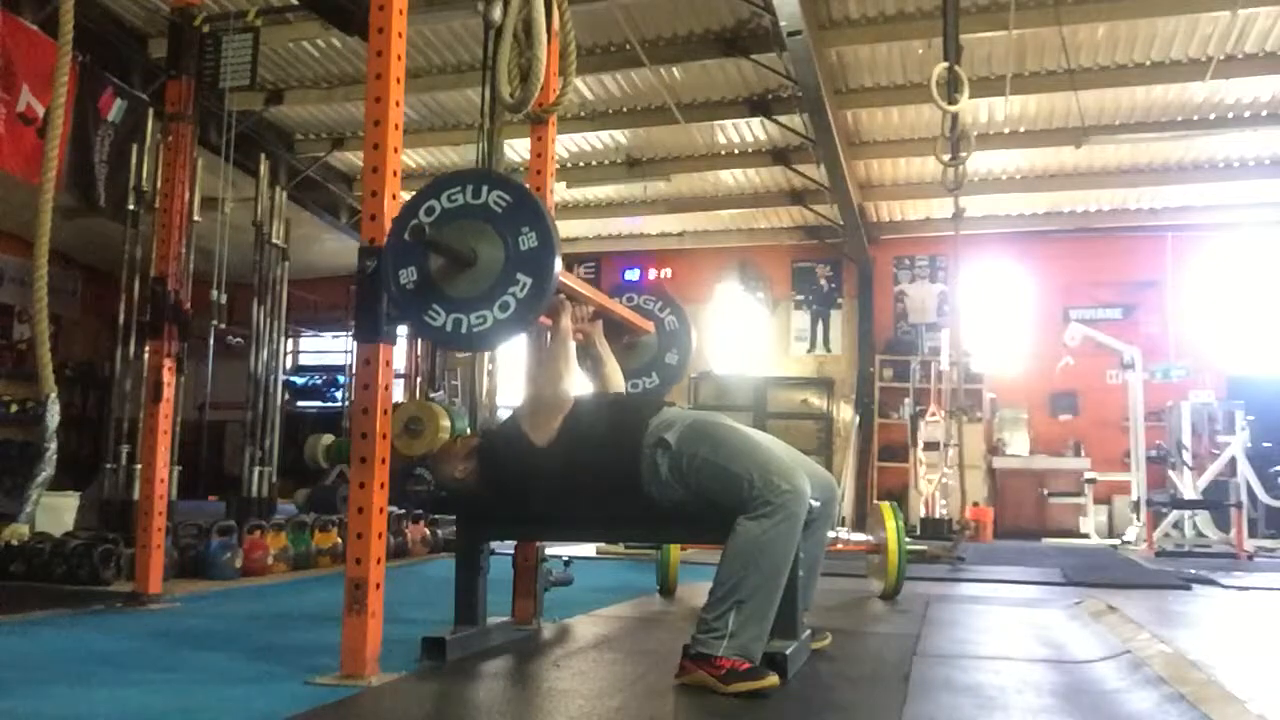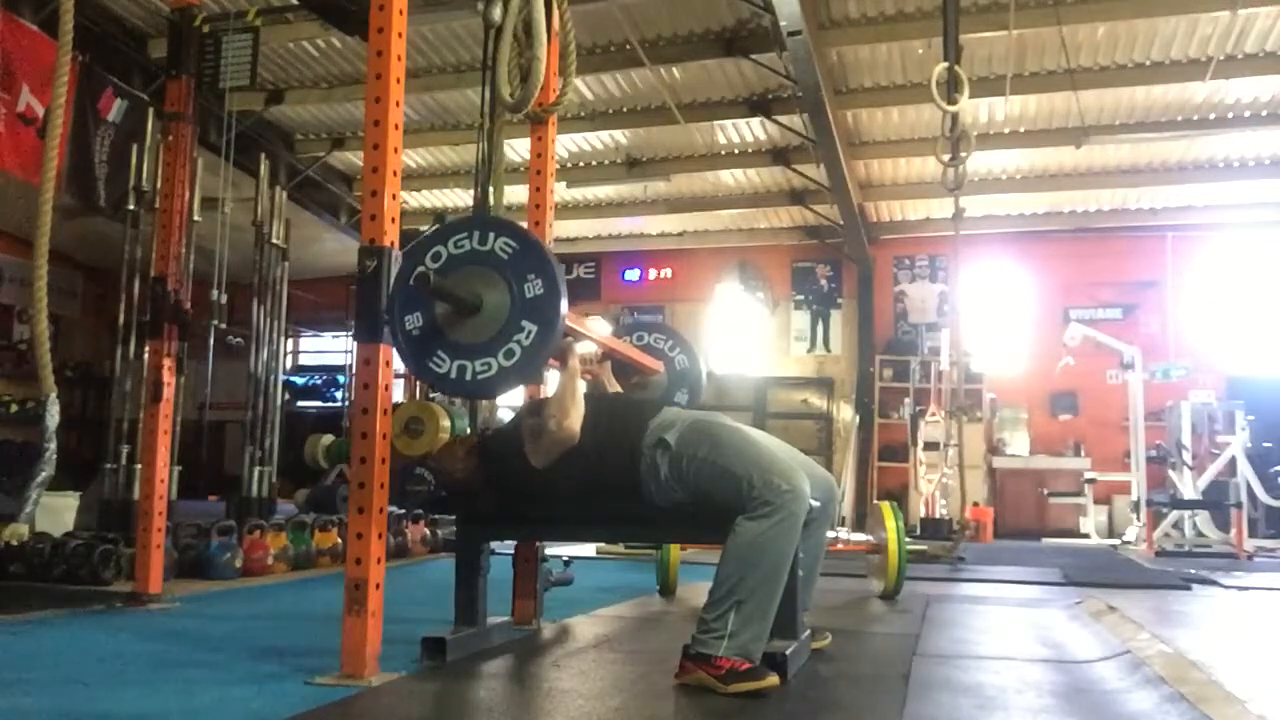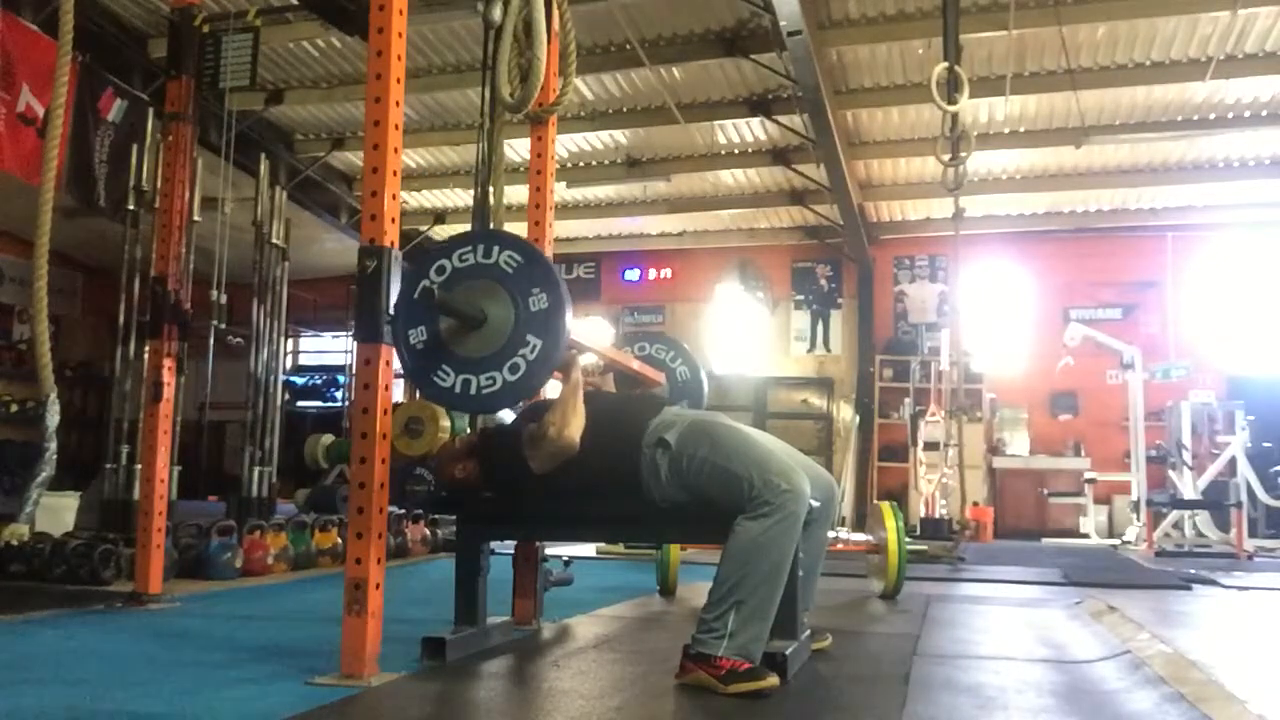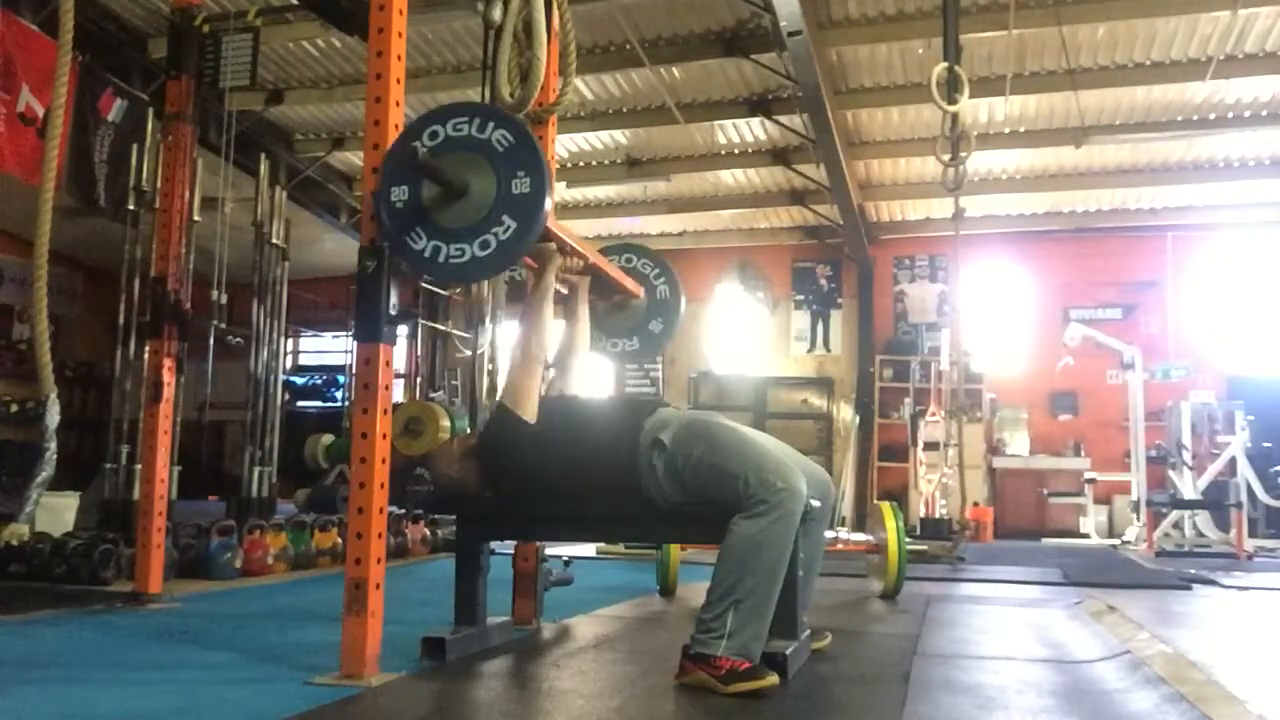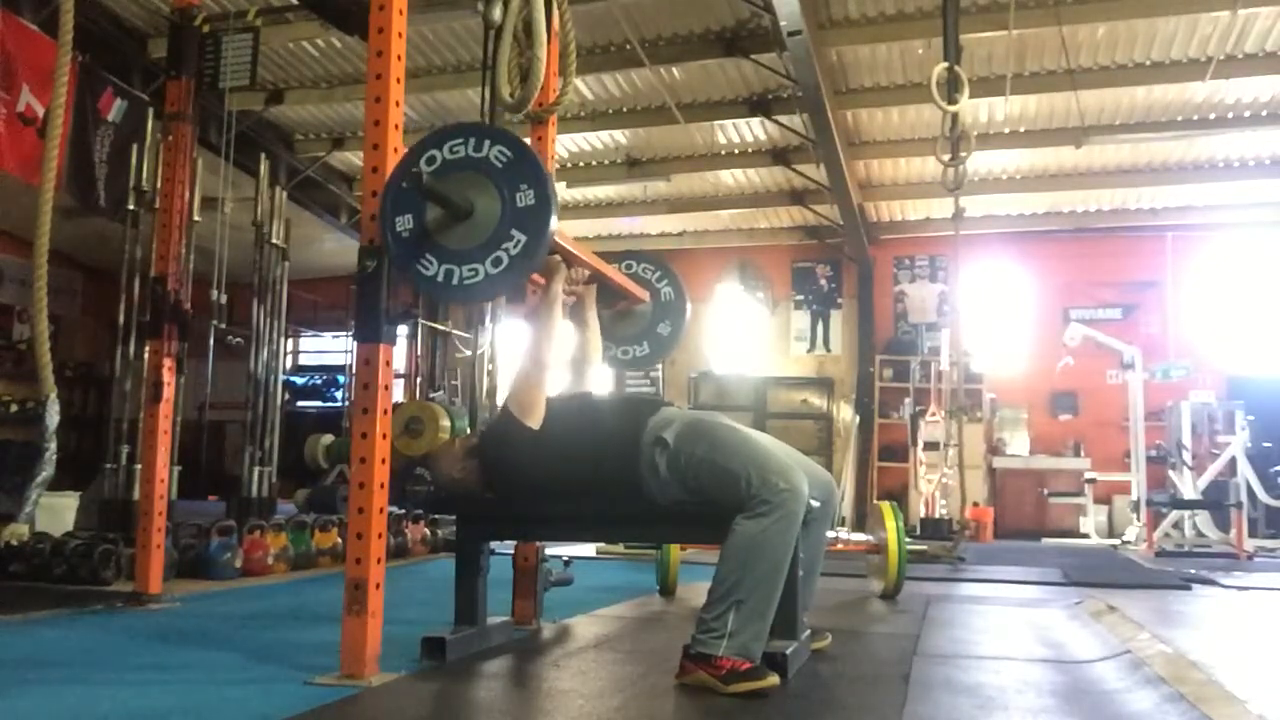
dt=1s
person 1, frame 1
left shoulder: (508, 445)
right shoulder: (502, 454)
left elbow: (612, 402)
right elbow: (556, 395)
left wrist: (594, 338)
right wrist: (560, 325)
left knee: (817, 491)
right knee: (782, 492)
left ankle: (777, 621)
right ankle: (716, 652)
person 1, frame 2
left shoulder: (516, 440)
right shoulder: (501, 453)
right elbow: (564, 429)
left wrist: (603, 377)
right wrist: (569, 364)
left knee: (818, 491)
right knee: (783, 492)
left ankle: (779, 620)
right ankle: (714, 653)
person 1, frame 3
left shoulder: (510, 443)
right shoulder: (500, 455)
right elbow: (563, 440)
left wrist: (605, 389)
right wrist: (571, 376)
left knee: (818, 490)
right knee: (783, 492)
right ankle: (717, 654)
person 1, frame 4
left shoulder: (533, 432)
right shoulder: (502, 450)
left elbow: (568, 364)
right elbow: (529, 355)
left wrist: (579, 293)
right wrist: (546, 271)
left knee: (814, 489)
right knee: (778, 489)
left ankle: (778, 622)
right ankle: (716, 653)
person 1, frame 5
left shoulder: (540, 432)
right shoulder: (502, 452)
left elbow: (583, 374)
right elbow: (537, 362)
left wrist: (585, 302)
right wrist: (554, 282)
left knee: (816, 490)
right knee: (781, 490)
left ankle: (778, 622)
right ankle: (715, 652)
